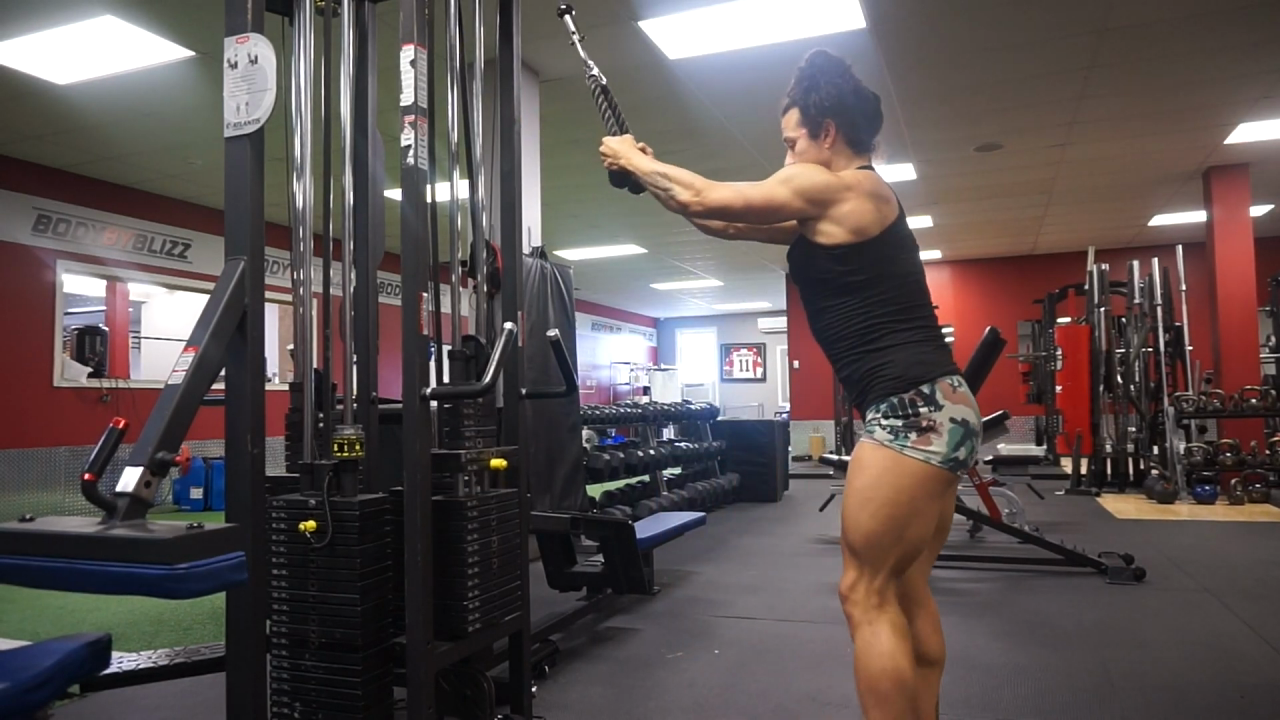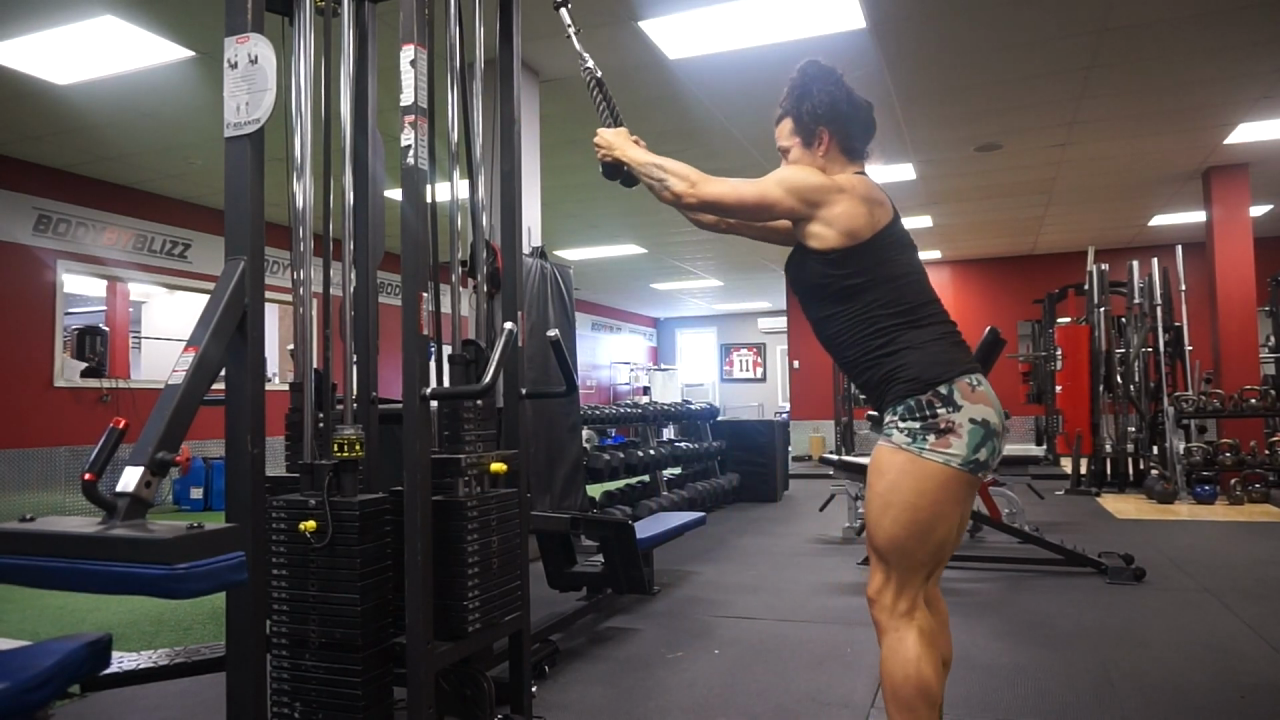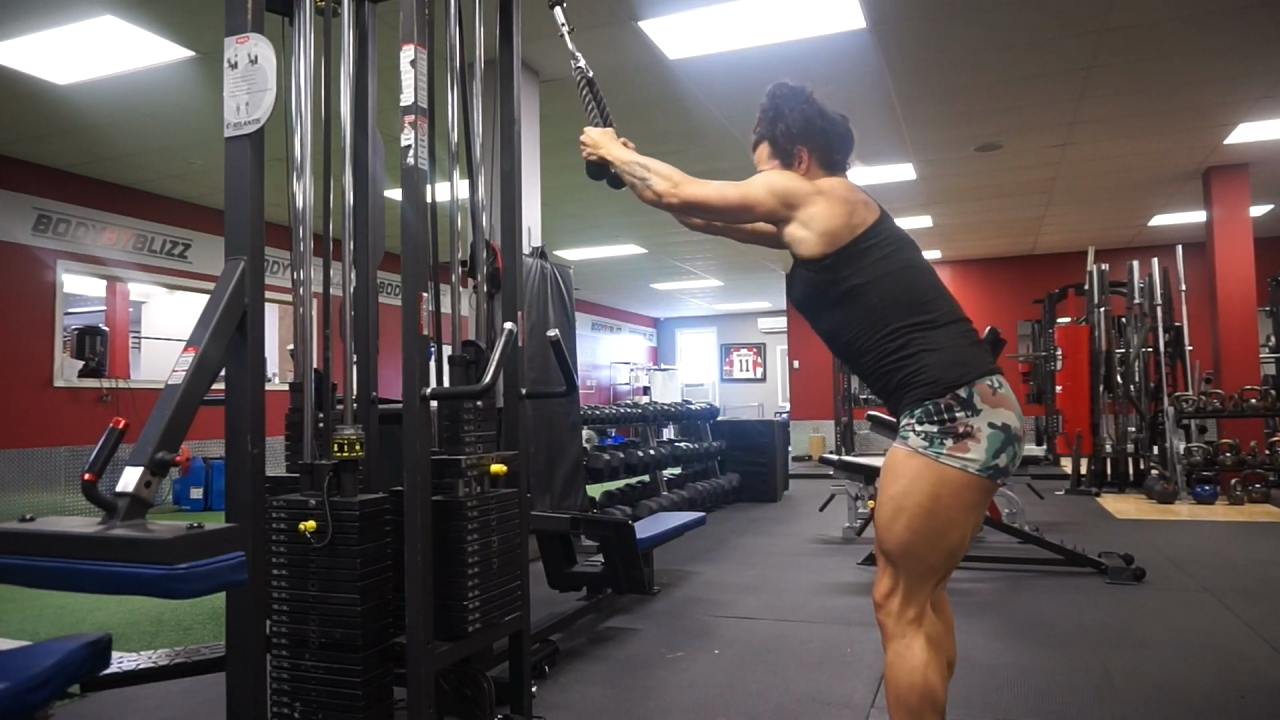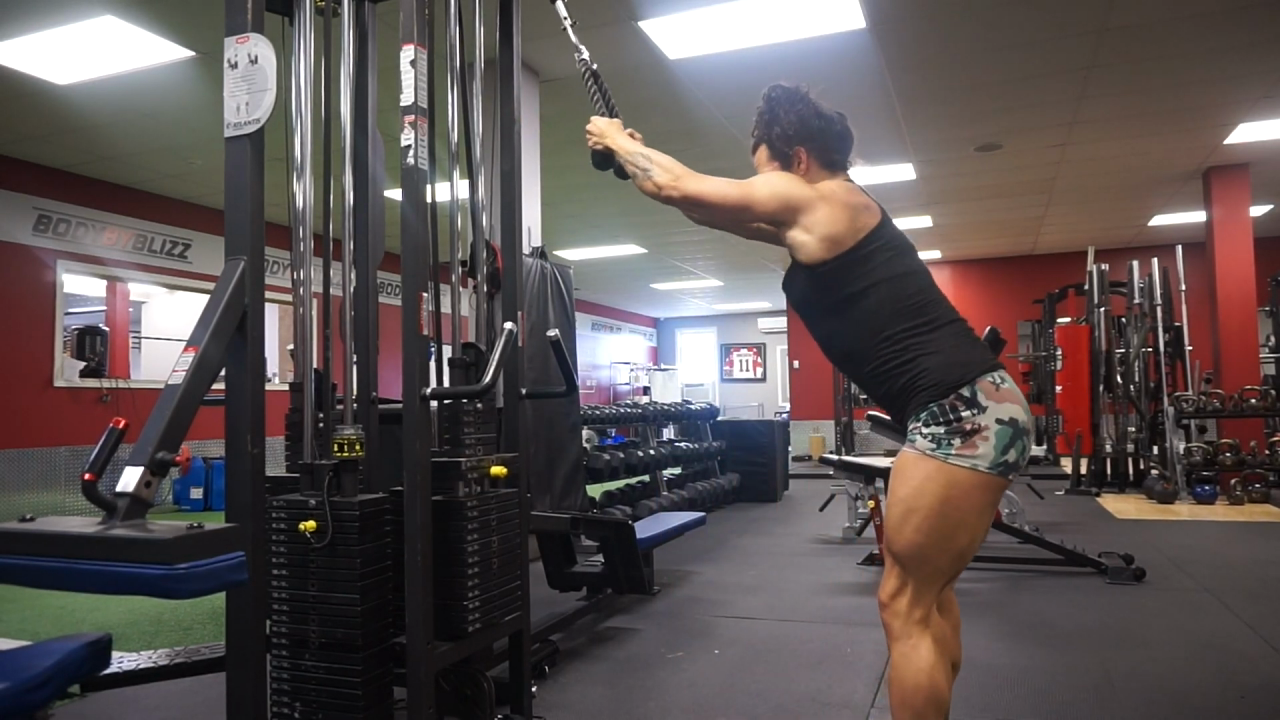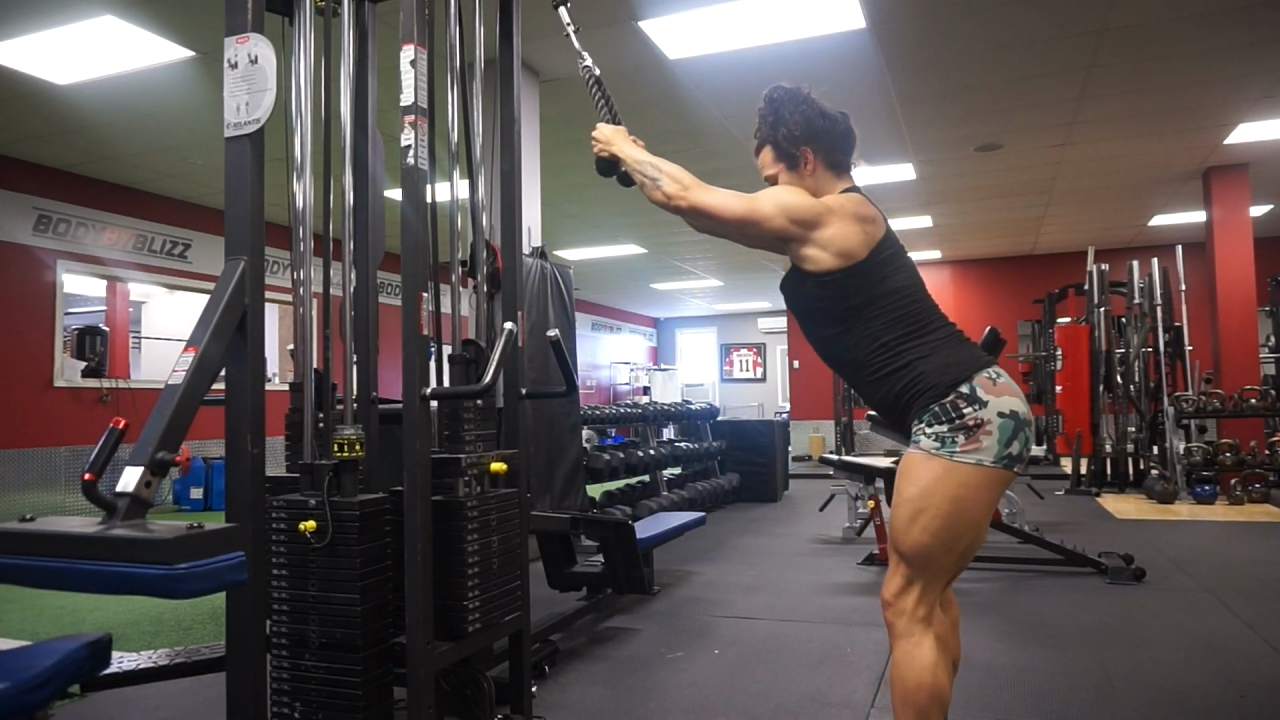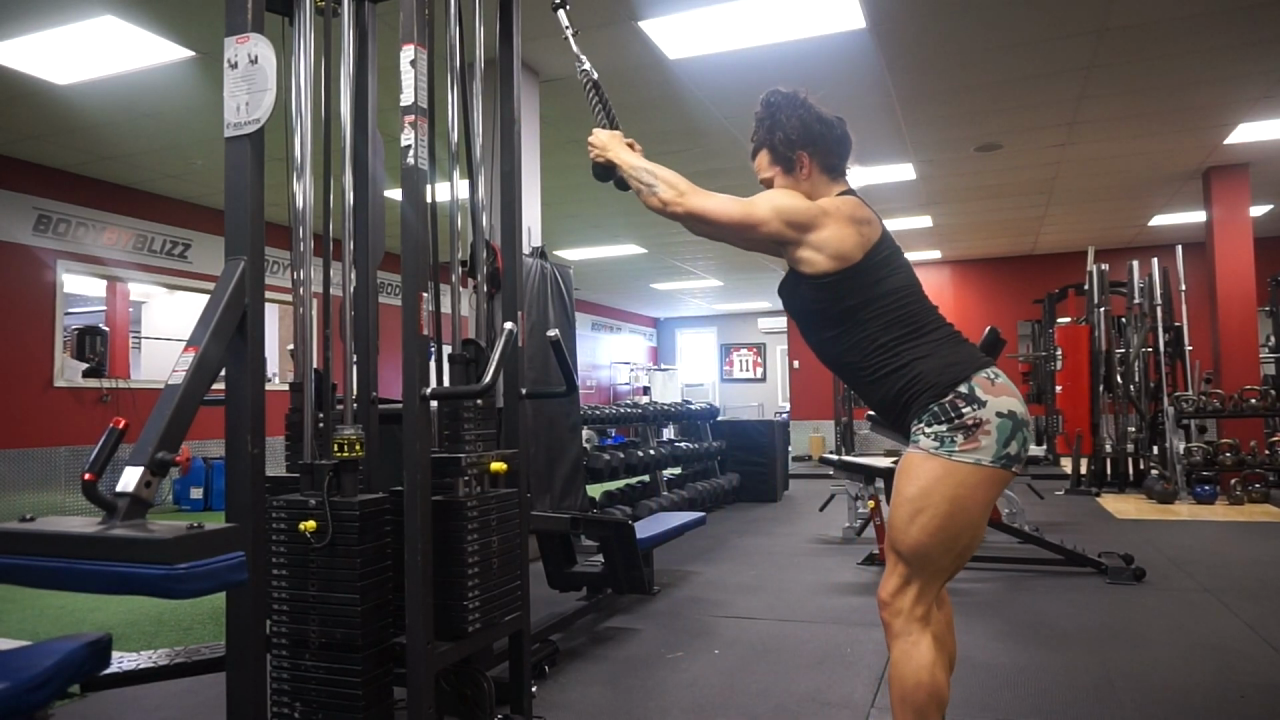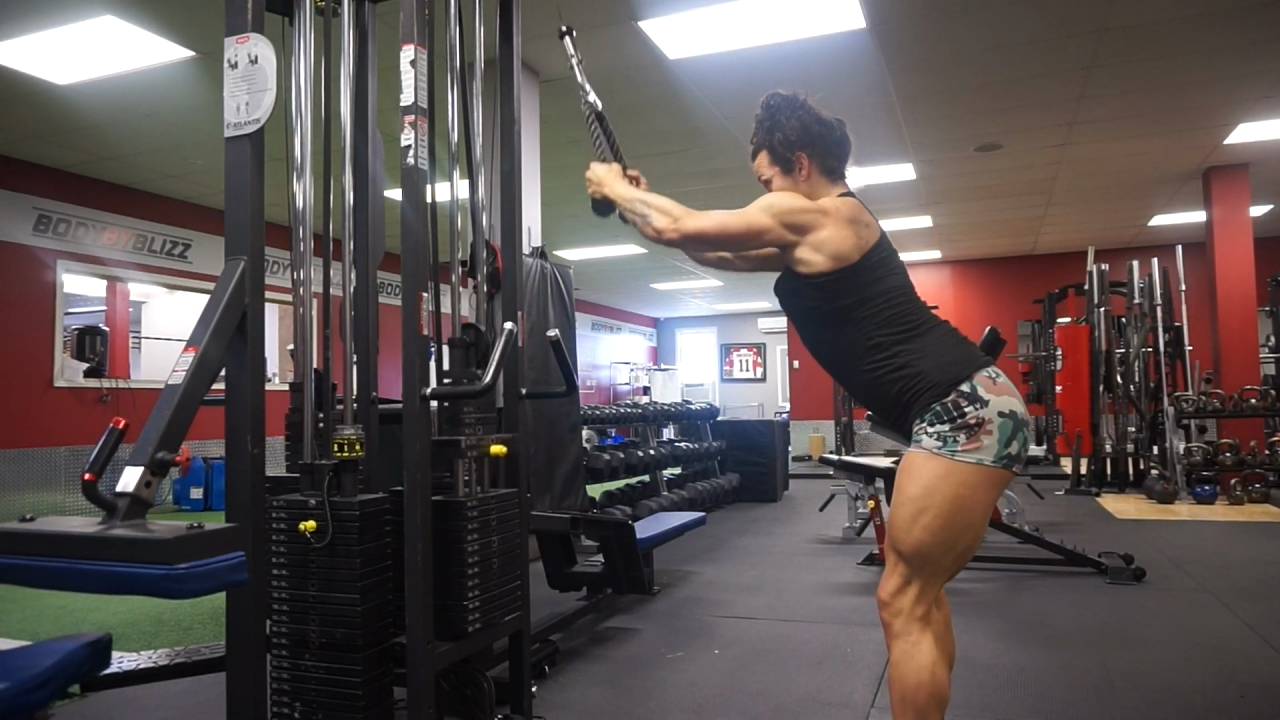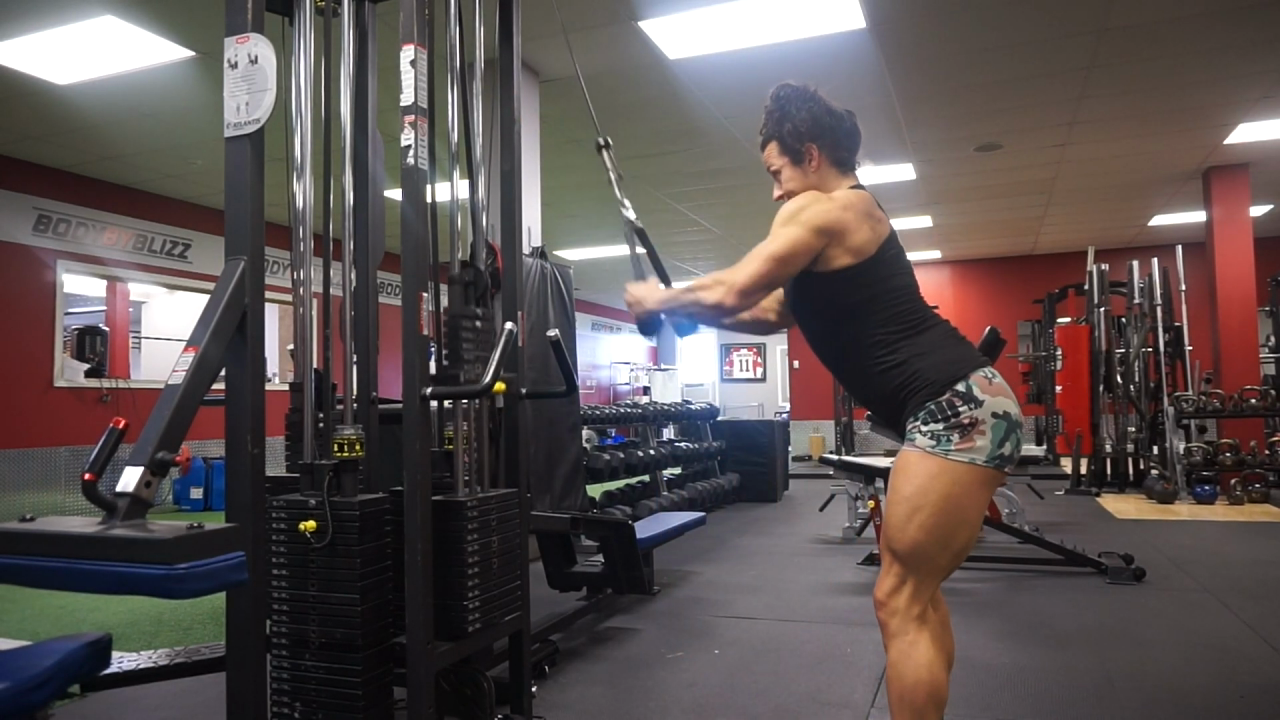
dt=0.3s
person 1, frame 1
left shoulder: (835, 188)
right shoulder: (840, 207)
left elbow: (704, 199)
right elbow: (729, 224)
left wrist: (630, 160)
right wrist: (651, 174)
left hip: (912, 410)
right hip: (927, 409)
left knee: (867, 596)
right knee: (904, 592)
person 1, frame 2
left shoulder: (829, 192)
right shoulder: (830, 212)
left elbow: (698, 193)
right elbow: (724, 216)
left wrist: (628, 151)
right wrist: (646, 167)
left hip: (934, 411)
right hip: (951, 408)
left knee: (893, 601)
right knee: (914, 595)
person 1, frame 3
left shoulder: (816, 197)
right shoulder: (826, 219)
left elbow: (681, 193)
right elbow: (709, 218)
left wrist: (612, 152)
right wrist: (631, 171)
left hip: (950, 411)
right hip: (967, 407)
left knee: (898, 604)
right knee: (920, 597)
person 1, frame 4
left shoulder: (816, 203)
right shoulder: (830, 215)
left elbow: (683, 187)
right elbow: (715, 209)
left wrist: (616, 142)
right wrist: (637, 156)
left hip: (959, 414)
right hip: (973, 409)
left knee: (905, 605)
right knee: (929, 596)
person 1, frame 5
left shoulder: (821, 214)
right shoulder: (835, 222)
left elbow: (690, 198)
right elbow: (717, 217)
left wrist: (622, 148)
right wrist: (640, 163)
left hip: (960, 413)
right hip: (972, 407)
left knee: (907, 602)
right knee: (927, 596)
person 1, frame 6
left shoulder: (817, 217)
right shoulder: (826, 228)
left elbow: (684, 204)
right elbow: (717, 222)
left wrist: (619, 154)
right wrist: (639, 168)
left hip: (963, 413)
right hip: (971, 408)
left knee: (904, 602)
right knee: (922, 594)
person 1, frame 7
left shoulder: (812, 216)
right shoulder: (826, 231)
left elbow: (681, 227)
right elbow: (716, 251)
left wrist: (614, 187)
right wrist: (640, 198)
left hip: (960, 410)
right hip: (968, 407)
left knee: (903, 602)
right knee: (920, 596)
person 1, frame 8
left shoulder: (821, 211)
right shoulder: (845, 218)
left elbow: (728, 295)
right elbow: (775, 309)
left wrist: (659, 299)
right wrist: (683, 300)
left hip: (954, 412)
right hip: (958, 408)
left knee: (900, 602)
right knee: (915, 596)
